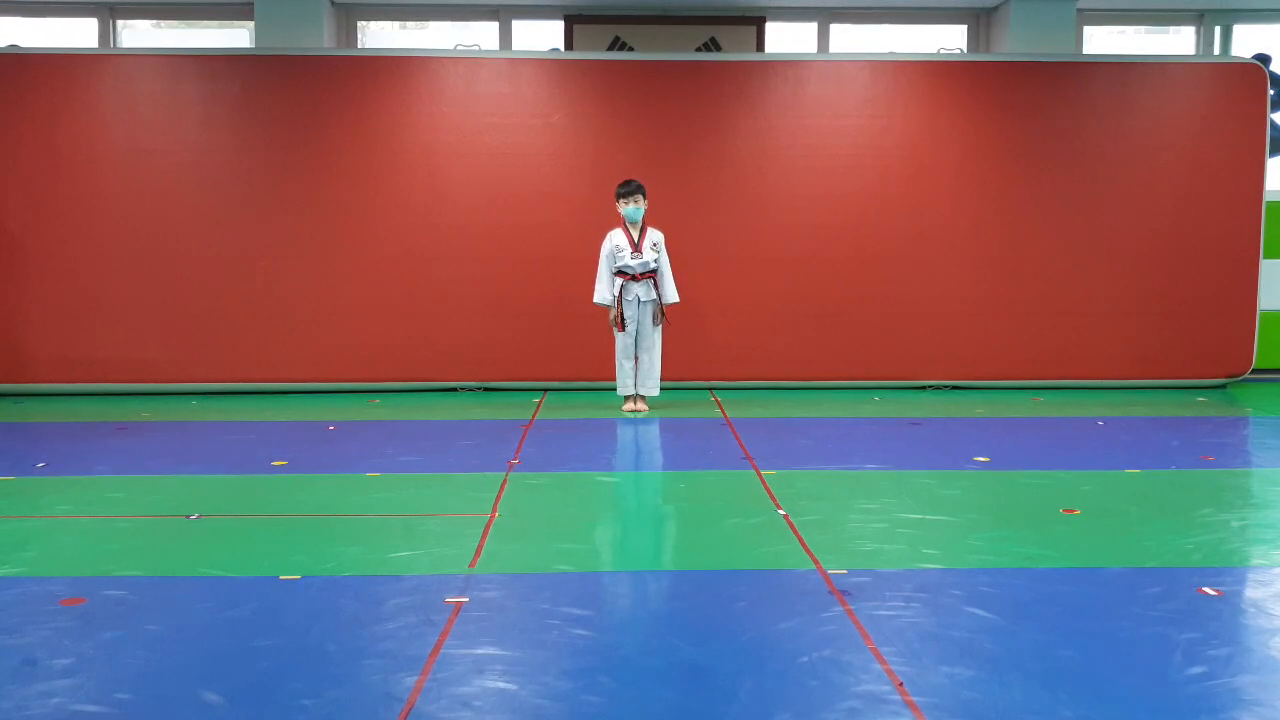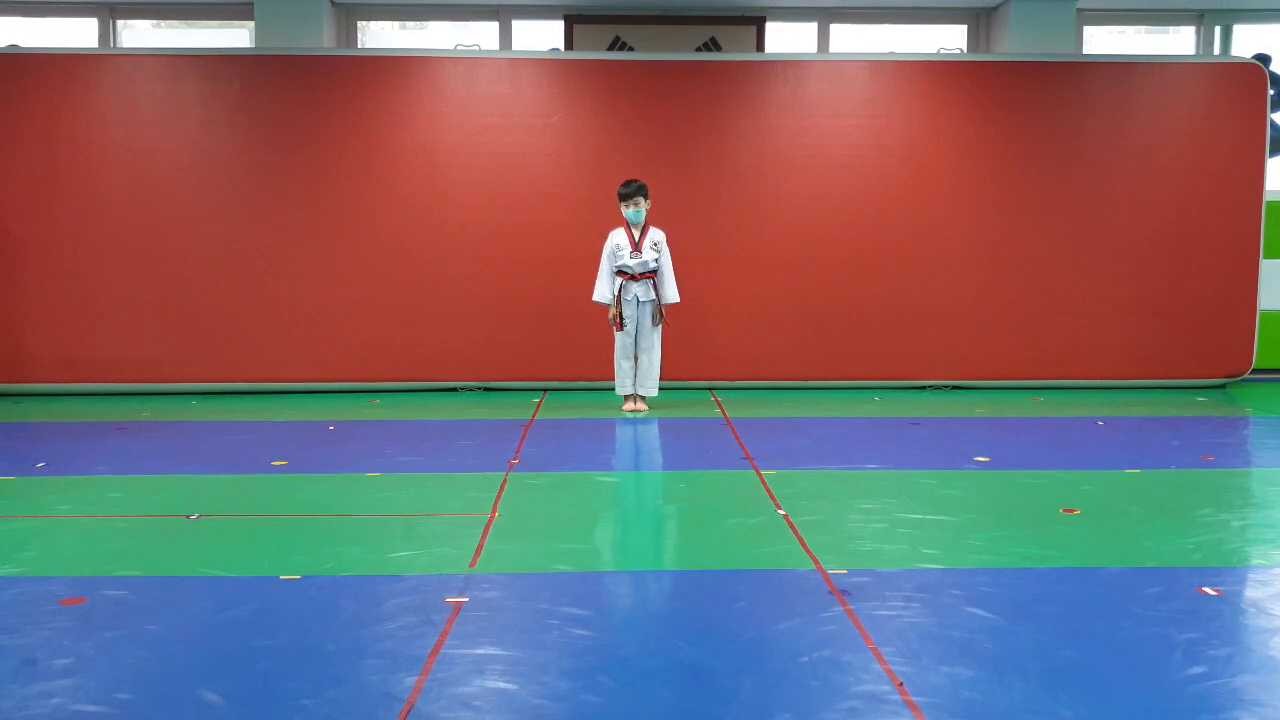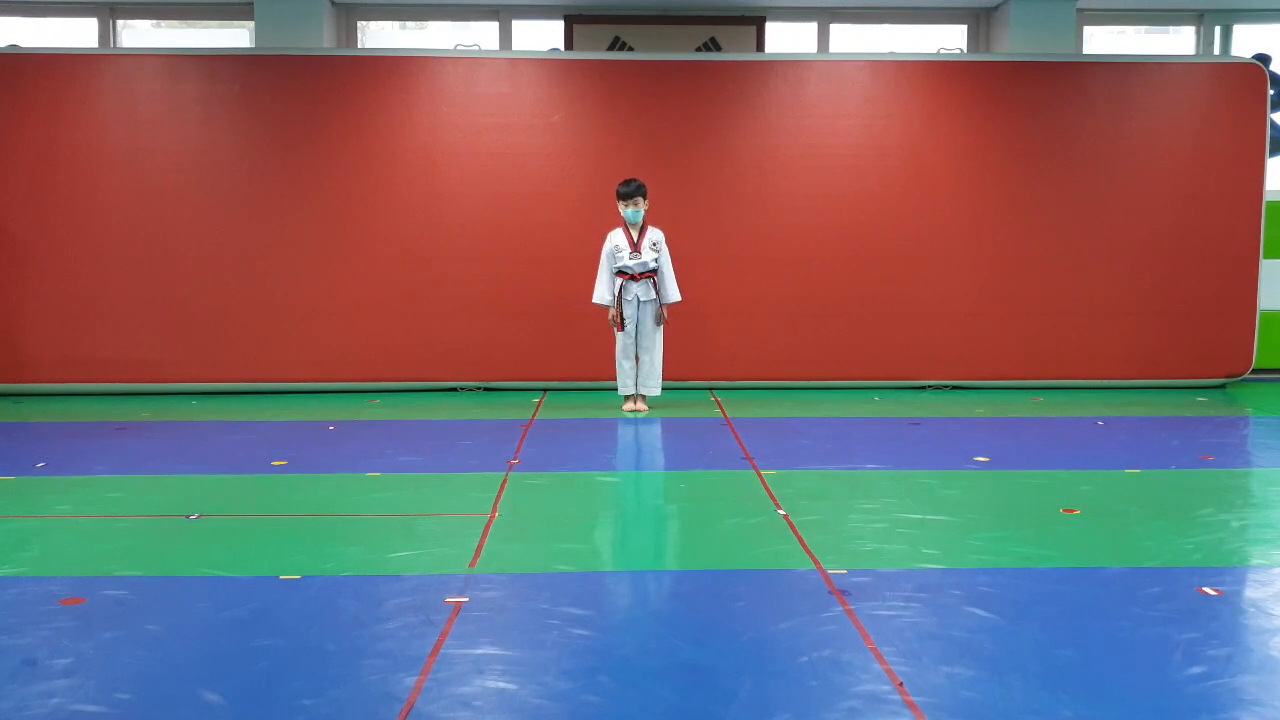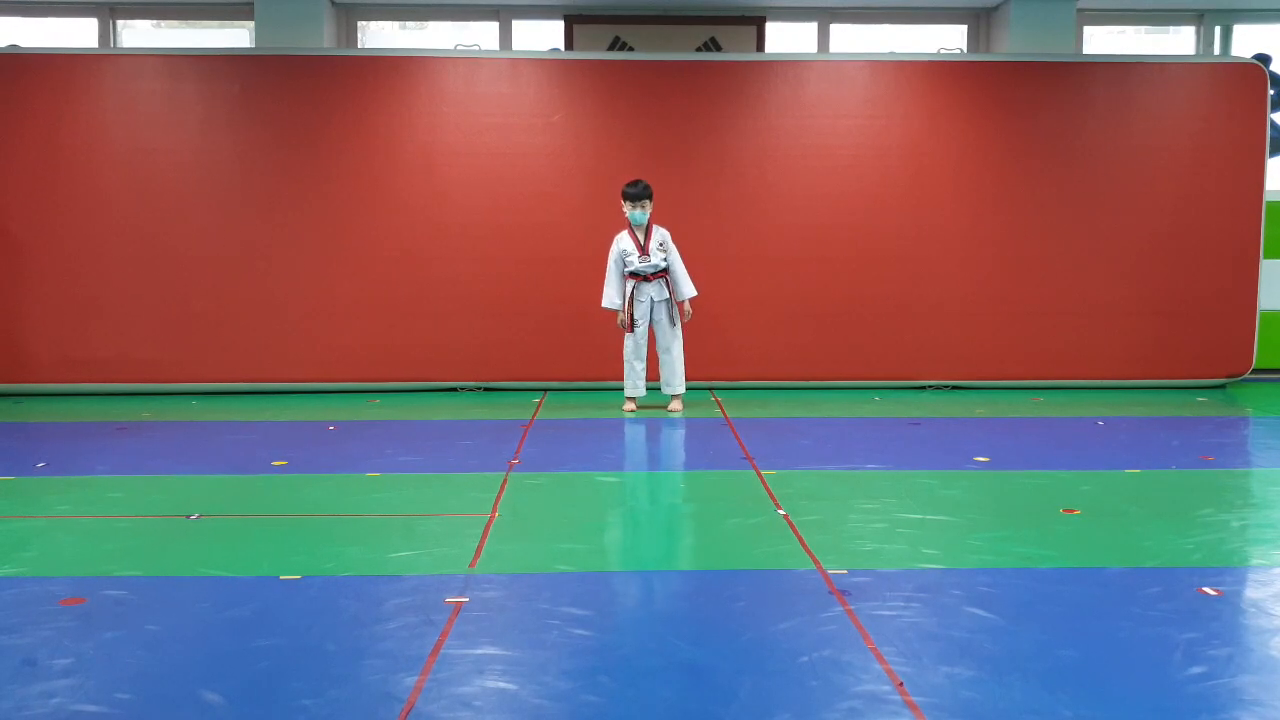
dt=0.7s
person 1, frame 1
left shoulder: (656, 237)
right shoulder: (612, 238)
left elbow: (663, 270)
right elbow: (605, 272)
left wrist: (663, 304)
right wrist: (610, 305)
left hip: (650, 296)
right hip: (624, 296)
left knee: (648, 346)
right knee: (624, 346)
left ankle: (642, 396)
right ankle: (628, 396)
person 1, frame 2
left shoulder: (658, 237)
right shoulder: (614, 237)
left elbow: (665, 270)
right elbow: (607, 271)
left wrist: (663, 304)
right wrist: (610, 304)
left hip: (649, 296)
right hip: (624, 296)
left knee: (648, 346)
right knee: (624, 346)
left ankle: (642, 396)
right ankle: (628, 396)
person 1, frame 3
left shoulder: (656, 236)
right shoulder: (613, 238)
left elbow: (665, 269)
right elbow: (606, 271)
left wrist: (665, 304)
right wrist: (610, 305)
left hip: (650, 295)
right hip: (623, 296)
left knee: (649, 346)
right knee: (625, 346)
left ankle: (642, 396)
right ankle: (628, 395)
person 1, frame 4
left shoulder: (663, 235)
right shoulder: (620, 241)
left elbow: (676, 267)
right elbow: (615, 275)
left wrist: (685, 300)
right wrist: (618, 309)
left hip: (662, 295)
right hip: (636, 296)
left knee: (670, 344)
right knee: (634, 346)
left ankle: (676, 395)
right ankle: (631, 396)
